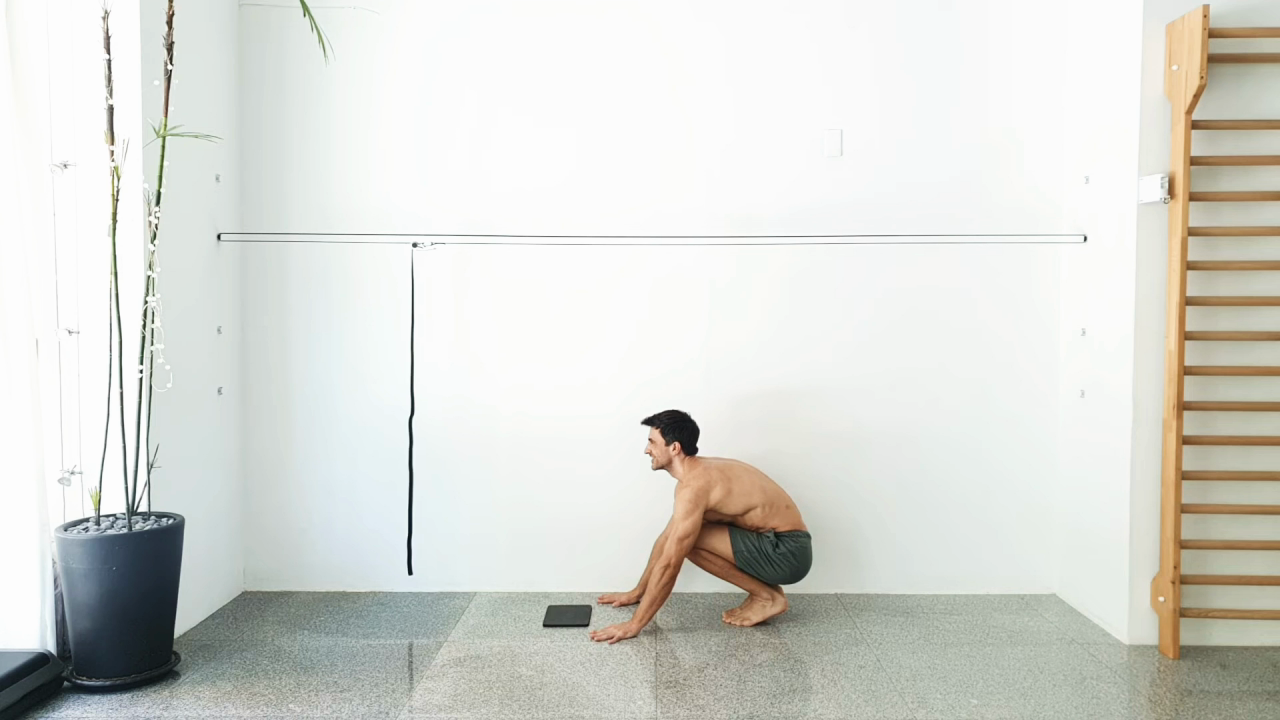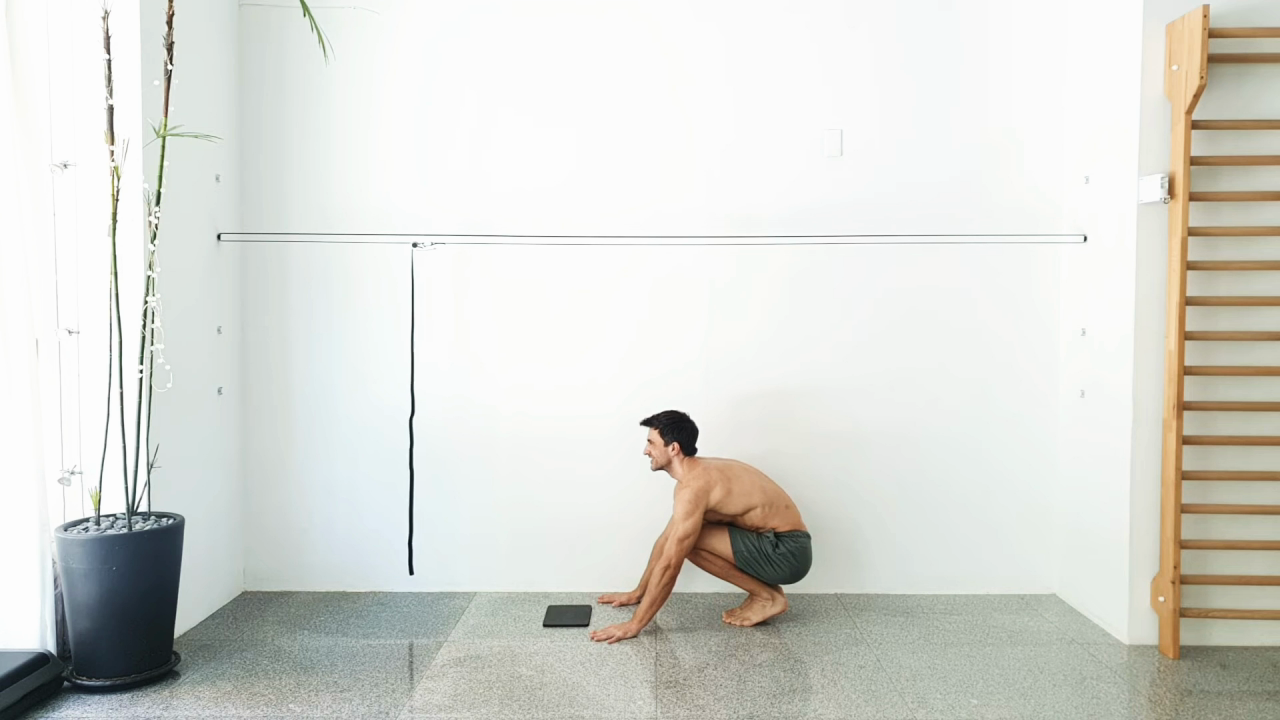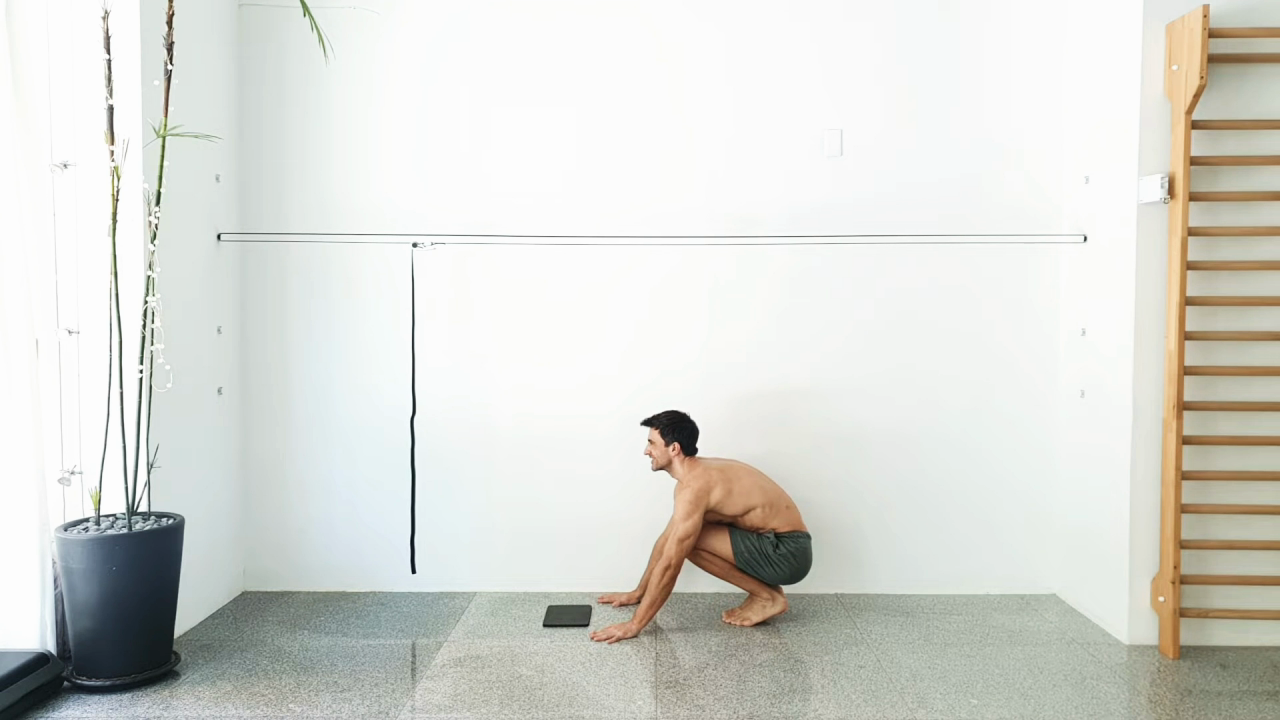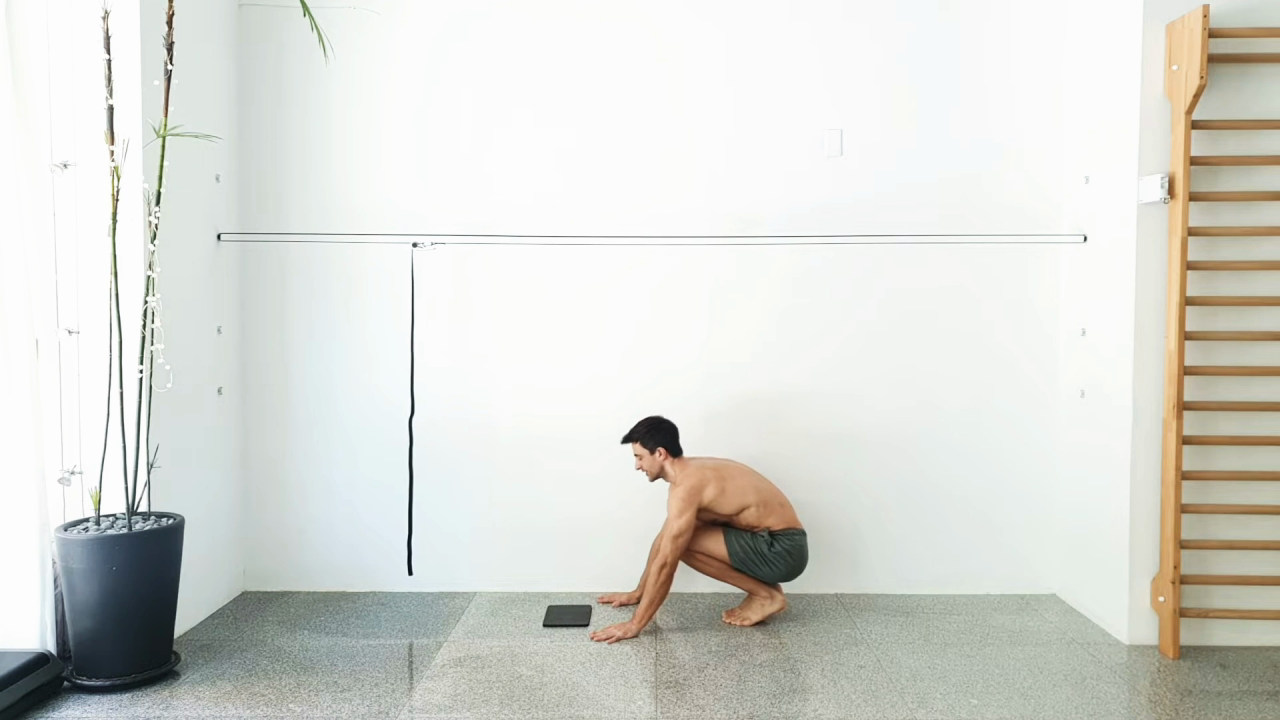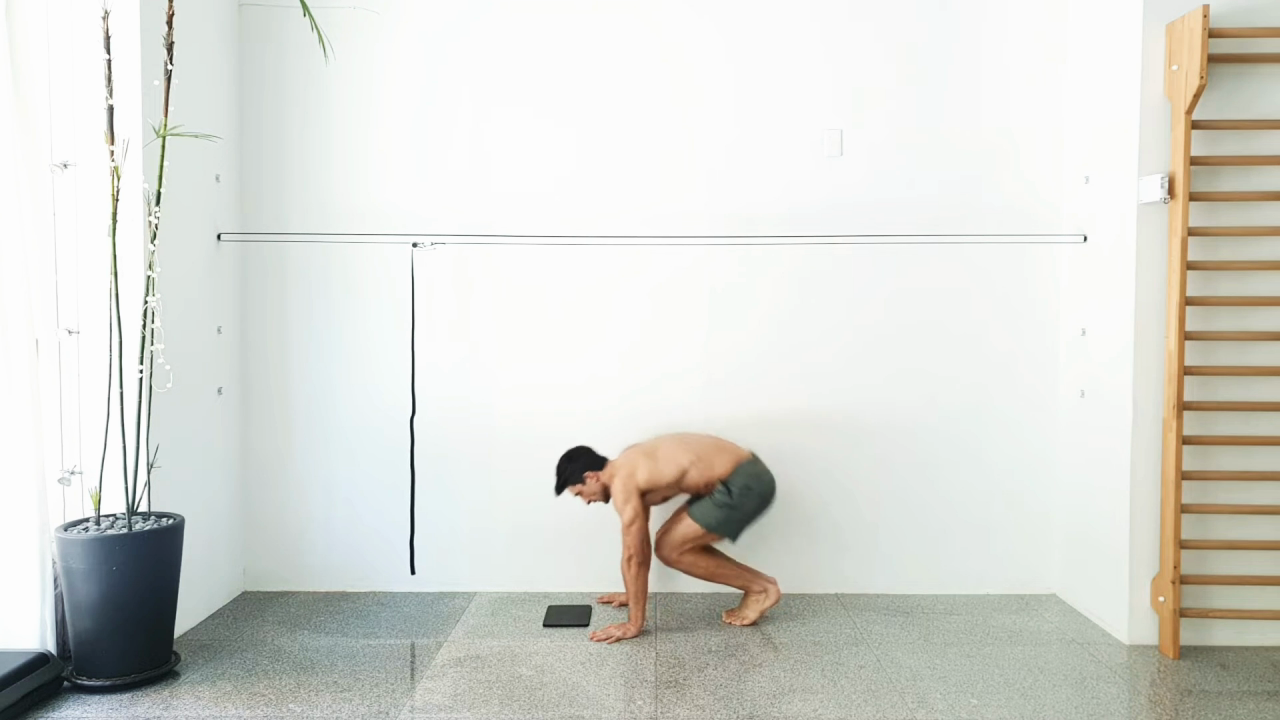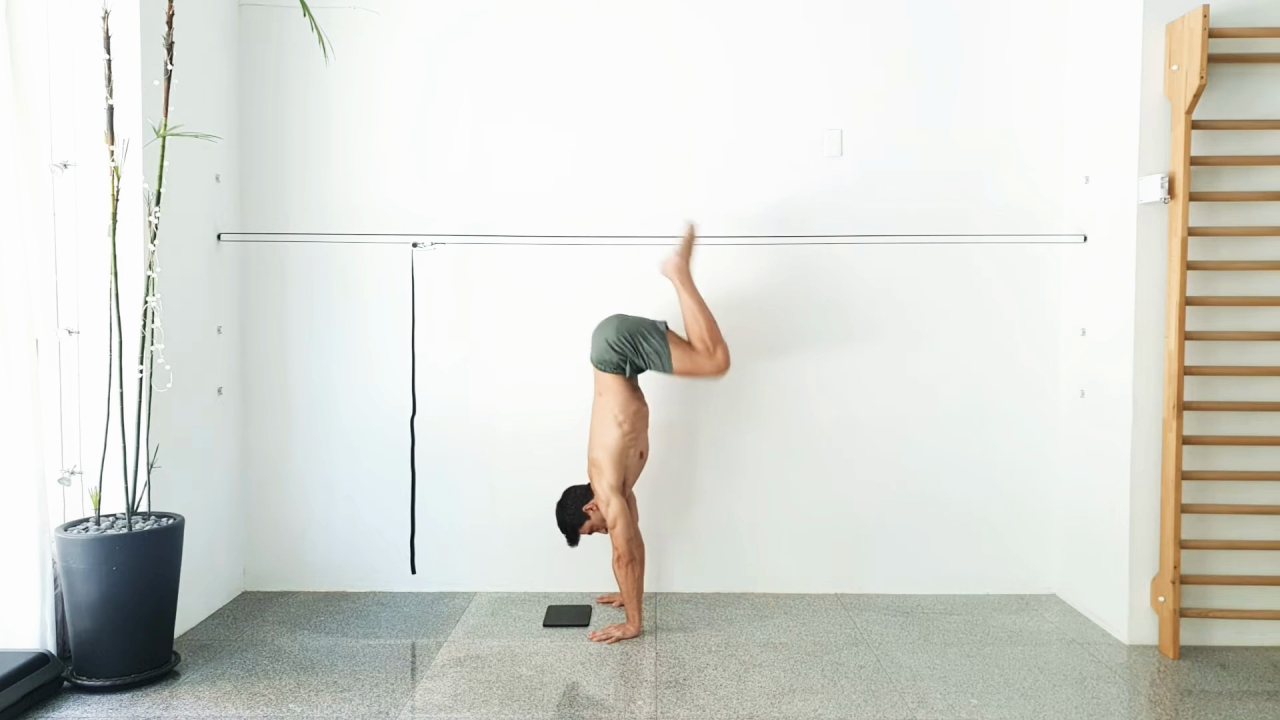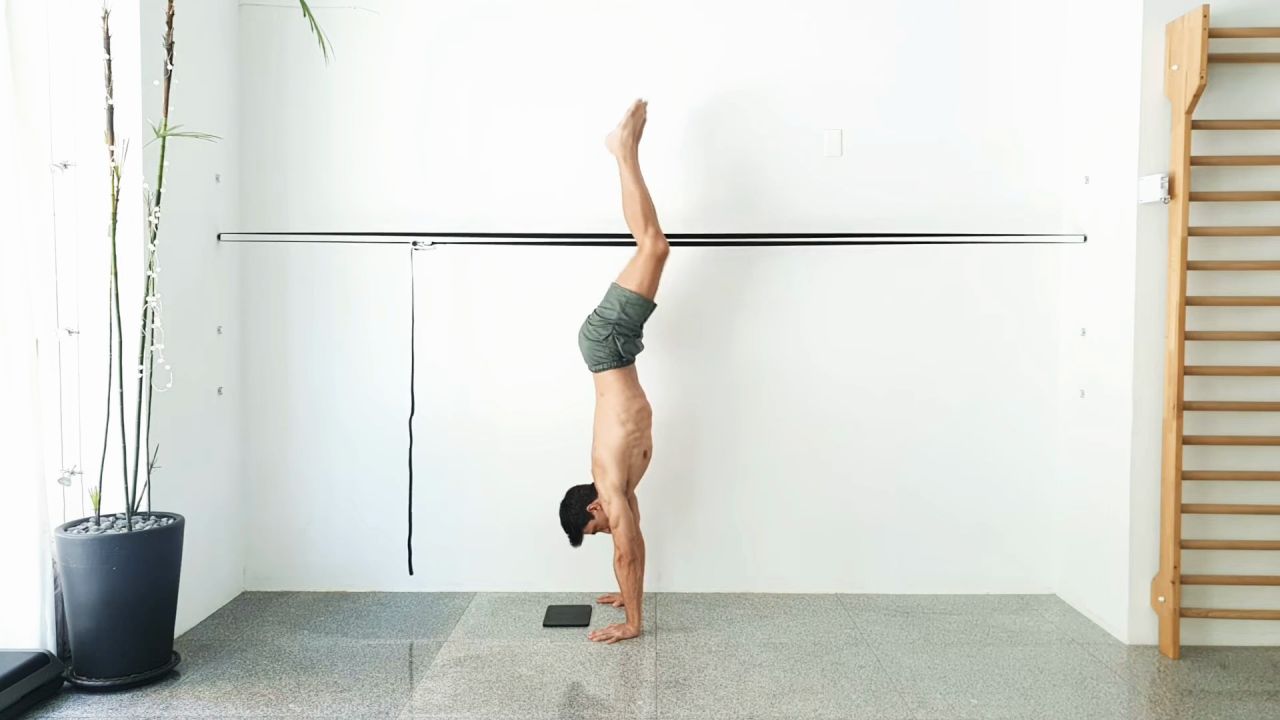
dt=0.7s
person 1, frame 1
left shoulder: (694, 486)
right shoulder: (700, 472)
left elbow: (669, 564)
right elbow: (666, 540)
left wrist: (635, 624)
right wrist: (637, 592)
left hip: (786, 552)
right hip: (778, 545)
left knee: (688, 541)
right knee: (683, 540)
left ankle: (767, 597)
right ankle: (764, 589)
person 1, frame 2
left shoulder: (693, 486)
right shoulder: (699, 473)
left elbow: (669, 564)
right elbow: (666, 541)
left wrist: (635, 624)
right wrist: (638, 593)
left hip: (786, 552)
right hip: (778, 545)
left knee: (687, 541)
right knee: (683, 540)
left ankle: (767, 596)
right ankle: (764, 590)
person 1, frame 3
left shoulder: (694, 487)
right shoulder: (699, 473)
left elbow: (670, 564)
right elbow: (666, 541)
left wrist: (635, 624)
right wrist: (638, 593)
left hip: (786, 552)
right hip: (777, 545)
left knee: (688, 542)
right knee: (682, 540)
left ankle: (766, 597)
right ankle: (764, 589)
person 1, frame 4
left shoulder: (686, 487)
right shoulder: (690, 473)
left elbow: (666, 562)
right elbow: (664, 541)
left wrist: (636, 624)
right wrist: (638, 593)
left hip: (782, 550)
right hip: (774, 541)
left knee: (683, 544)
right knee: (680, 538)
left ankle: (765, 595)
right ankle: (762, 587)
person 1, frame 5
left shoulder: (622, 483)
right shoulder: (624, 471)
left elbow: (633, 557)
right elbow: (640, 543)
left wrist: (634, 623)
right wrist: (633, 594)
left hip: (745, 483)
right hip: (742, 471)
left knee: (669, 550)
right knee: (671, 542)
left ankle: (759, 587)
right ankle: (757, 584)
person 1, frame 6
left shoulder: (608, 491)
left elbow: (625, 556)
left wrist: (633, 624)
right wrist: (629, 595)
right hip: (620, 345)
left ankle: (680, 272)
person 1, frame 7
left shoulder: (610, 488)
left elbow: (626, 552)
left wrist: (632, 623)
right wrist: (630, 597)
left hip: (610, 344)
right hip: (611, 345)
